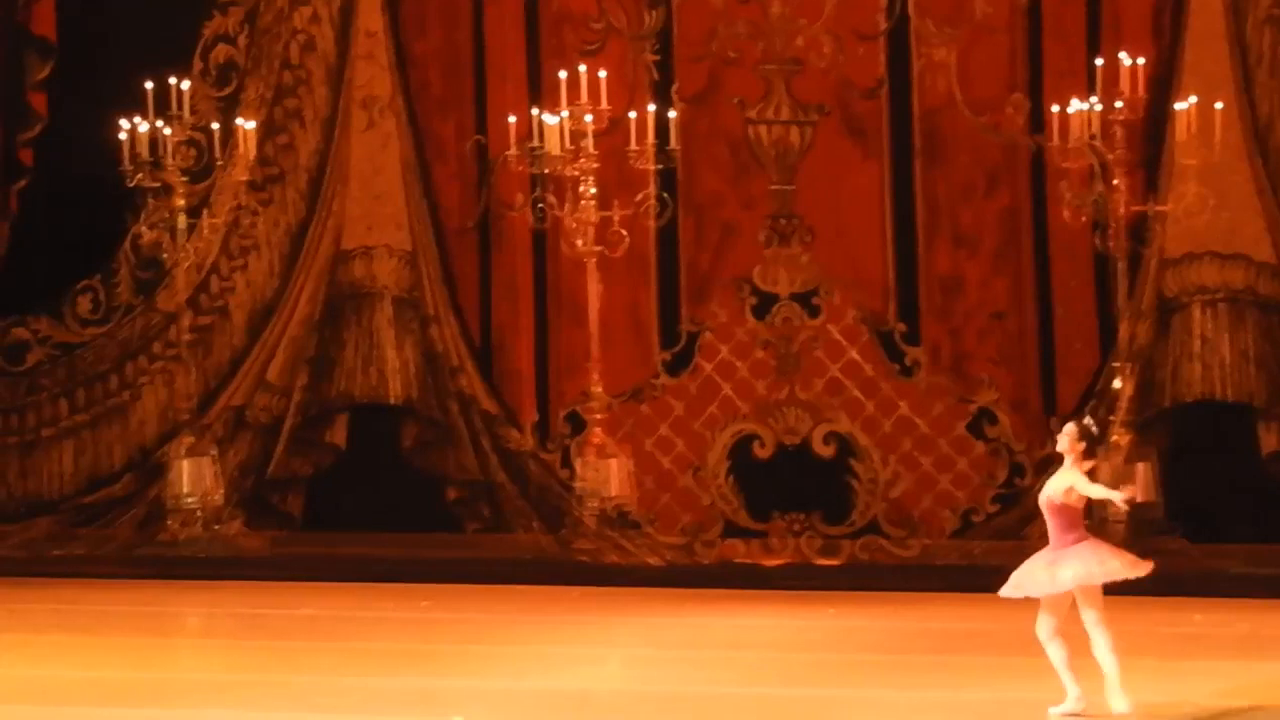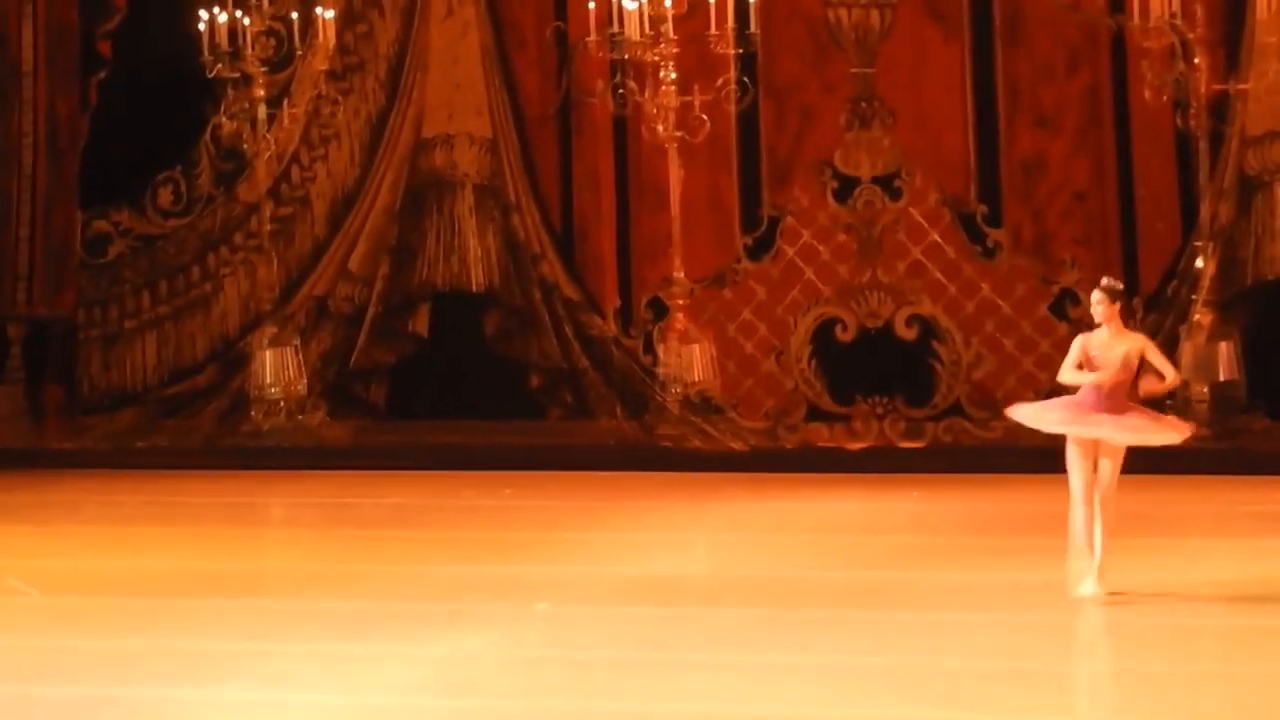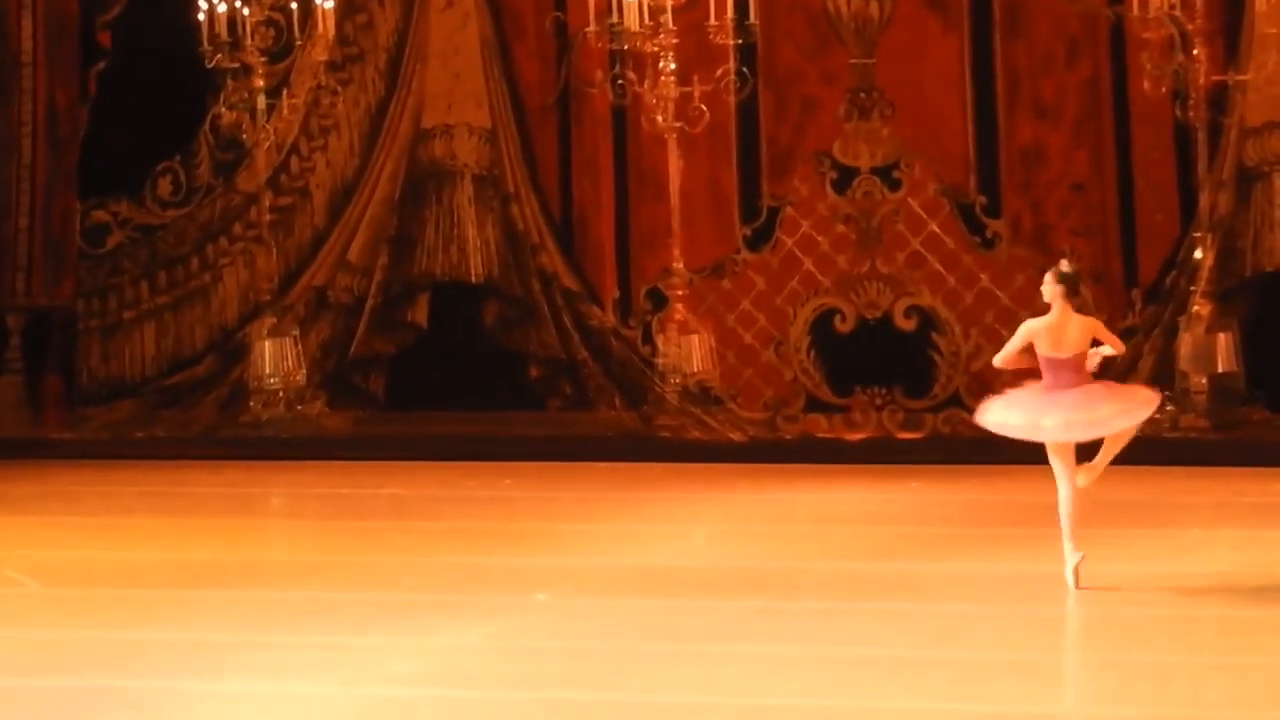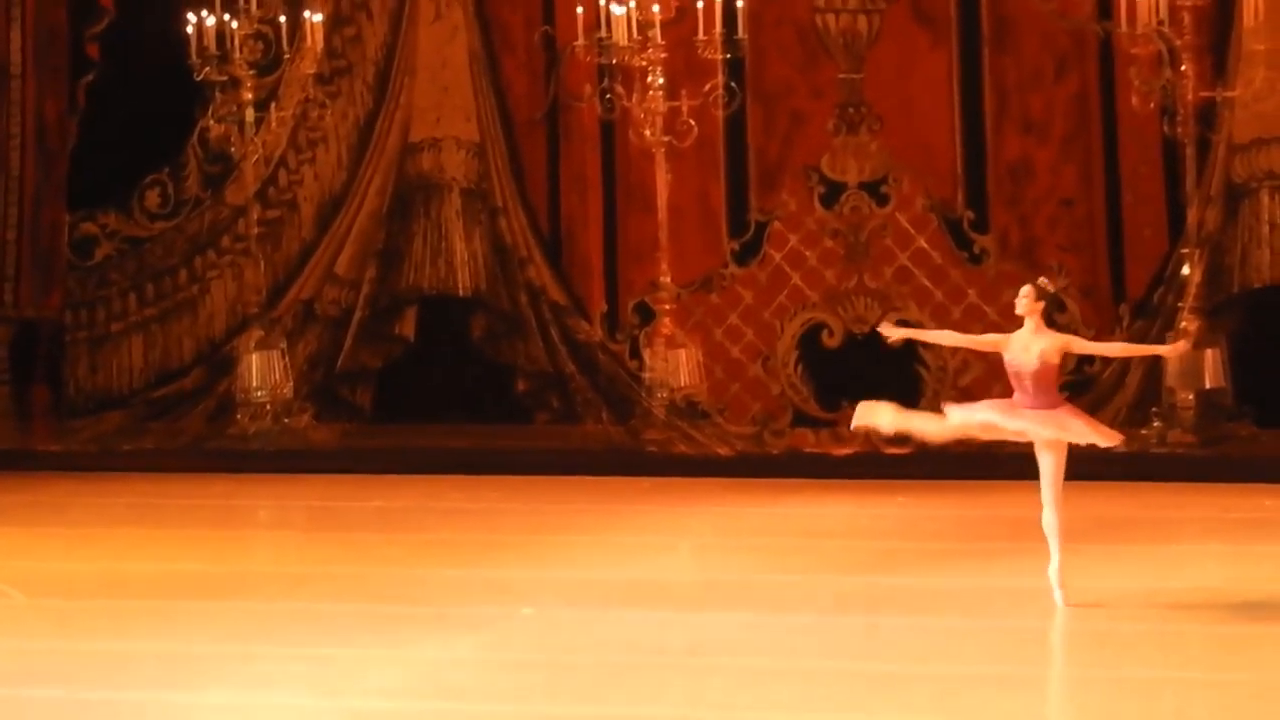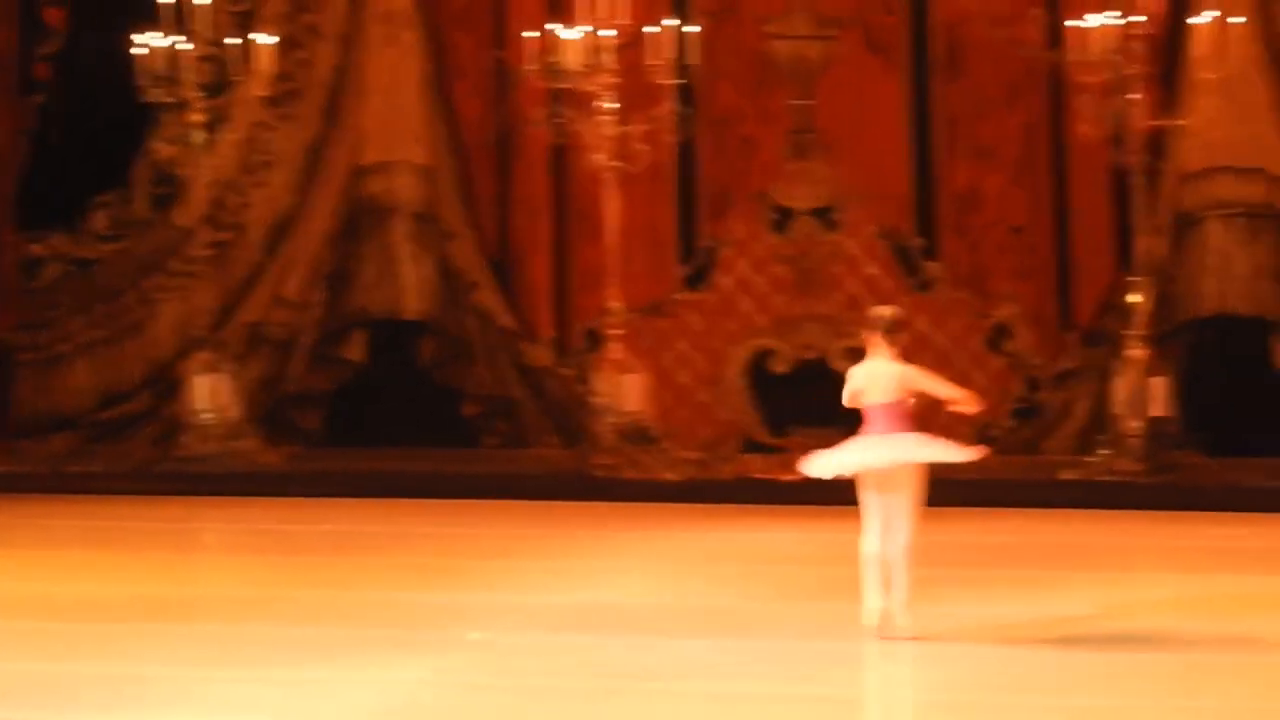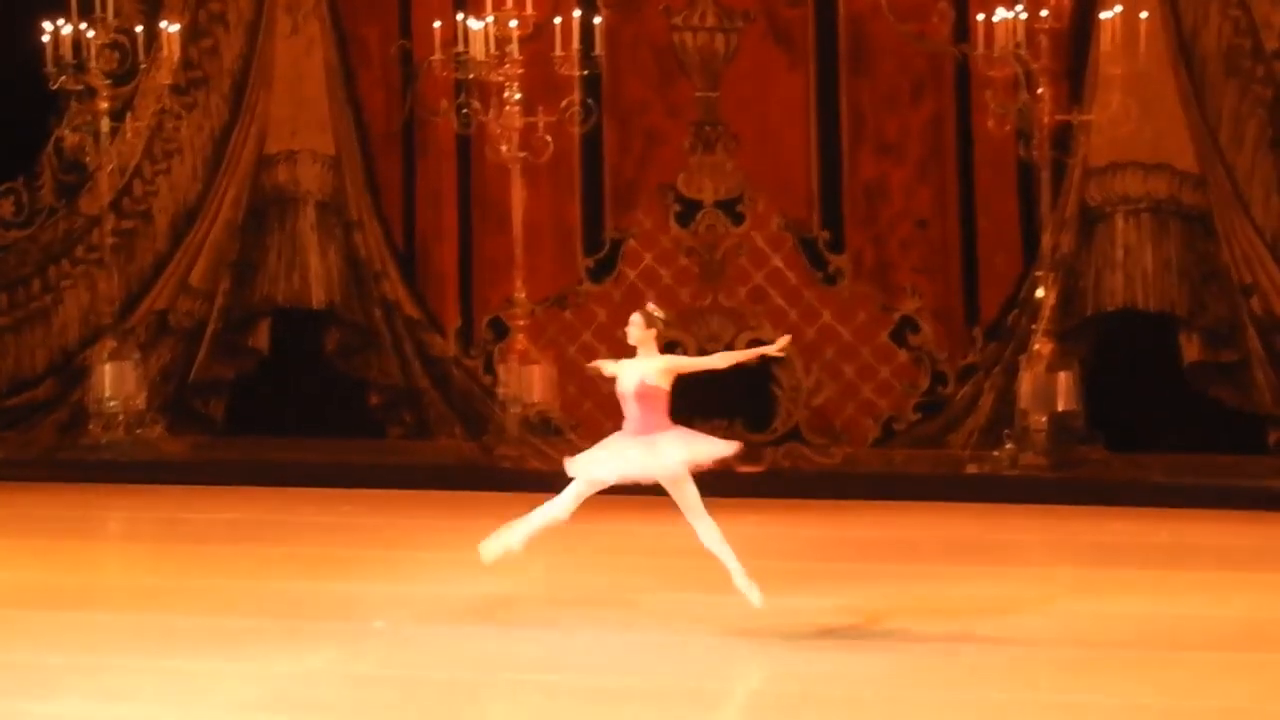
dt=0.7s
person 1, frame 1
left shoulder: (1076, 479)
right shoulder: (1064, 472)
left elbow: (1096, 489)
left wrist: (1116, 495)
left hip: (1079, 556)
right hip: (1060, 558)
left knee: (1095, 624)
right knee: (1046, 629)
left ankle: (1115, 688)
right ankle: (1075, 694)
person 1, frame 2
left shoulder: (1139, 341)
right shoulder: (1084, 341)
left elbow: (1173, 376)
right elbow: (1064, 375)
left wrist: (1157, 384)
right wrist: (1094, 378)
left hip: (1116, 422)
right hip: (1083, 418)
left knee: (1103, 497)
right knee: (1082, 495)
left ankle: (1095, 567)
right ankle: (1083, 570)
person 1, frame 3
left shoulder: (1032, 327)
right shoulder: (1088, 324)
left elbow: (999, 361)
right elbow: (1118, 347)
left wrist: (1035, 360)
right wrist: (1098, 353)
left hip: (1050, 404)
right hip: (1084, 399)
left knee: (1065, 482)
right knee: (1129, 419)
left ankle: (1071, 553)
right ankle: (1091, 470)
person 1, frame 4
left shoulder: (1058, 341)
right shoulder: (1004, 341)
left elbow: (1107, 347)
right elbow: (960, 339)
left wrist: (1158, 349)
right wrist: (907, 332)
left hip: (1052, 418)
right hip: (1016, 414)
left knee: (1051, 499)
right knee: (953, 426)
left ankle: (1056, 568)
right ankle: (893, 417)
person 1, frame 5
left shoulder: (855, 373)
right shoulder: (905, 371)
left elbow: (848, 400)
right elbow: (960, 395)
right wrist: (968, 402)
left hip: (873, 451)
right hip: (898, 448)
left knee: (873, 529)
right knee: (904, 527)
left ankle: (877, 602)
right ankle: (897, 608)
person 1, frame 6
left shoulder: (666, 363)
right shoulder: (626, 366)
left elbow: (715, 360)
left wrist: (763, 349)
right wrist: (607, 364)
left hip: (663, 446)
right hip: (630, 446)
left knee: (696, 515)
right knee: (573, 493)
left ankle: (738, 575)
right ankle: (515, 535)
